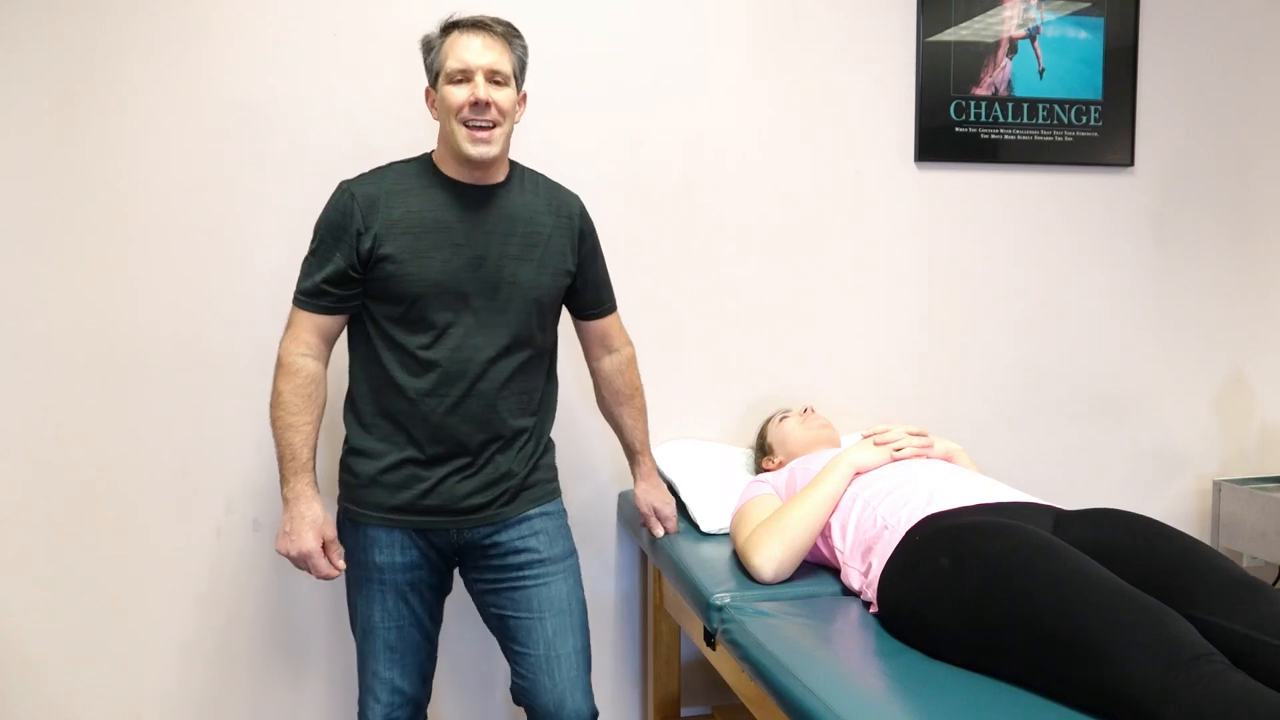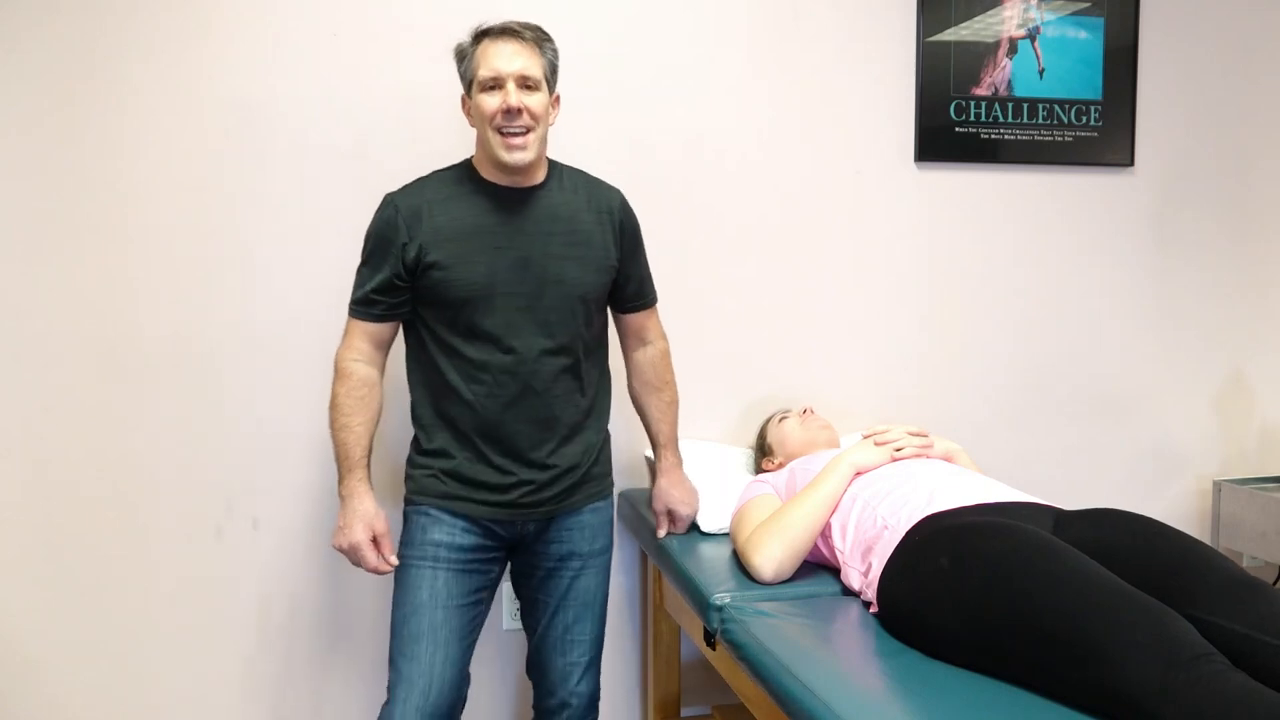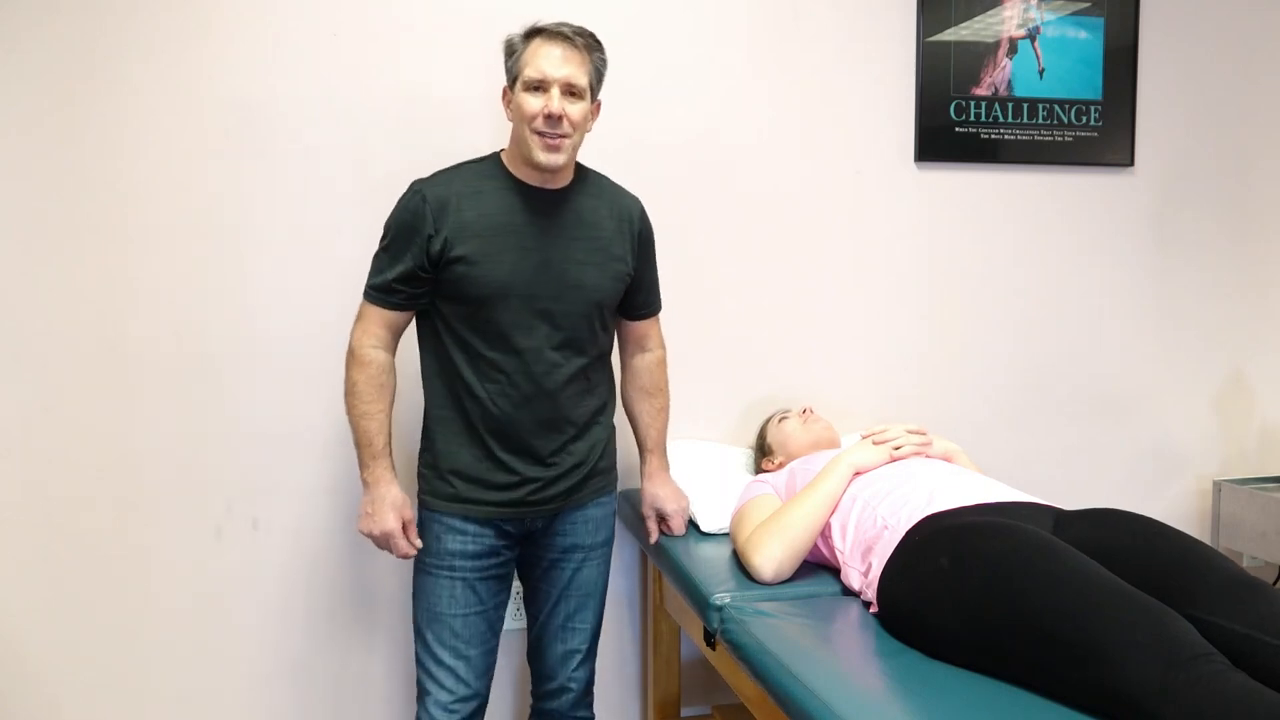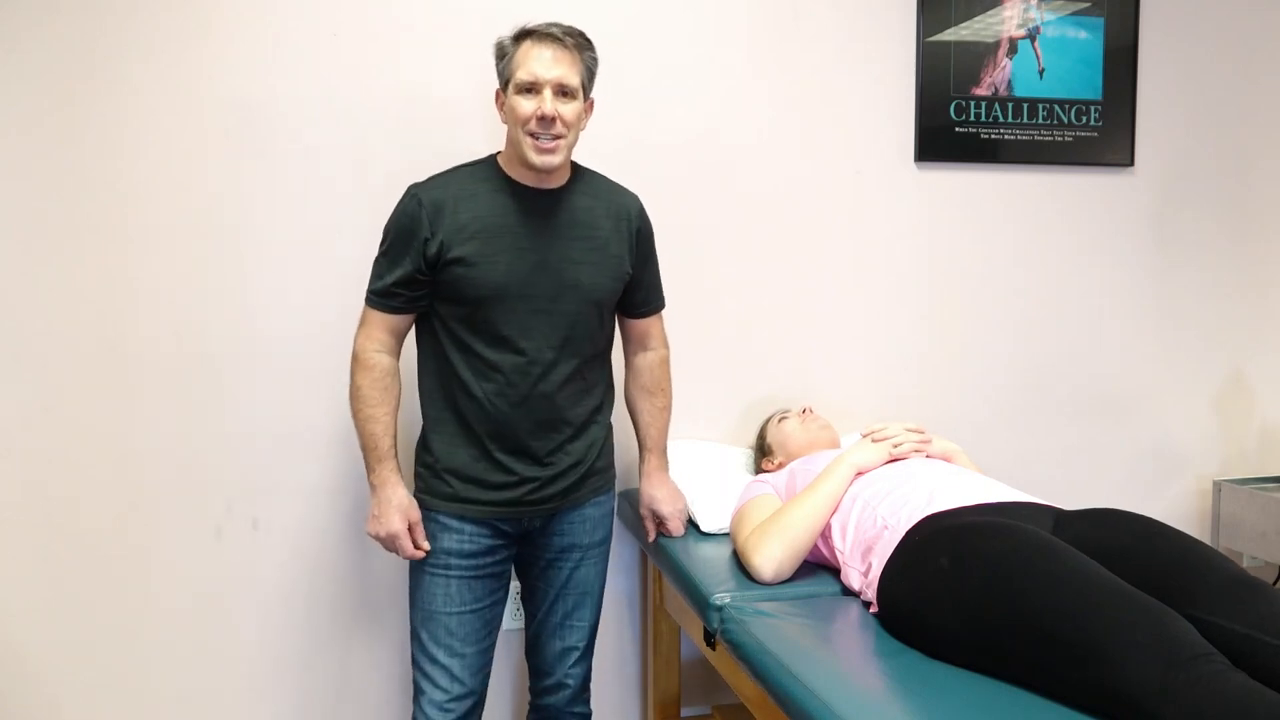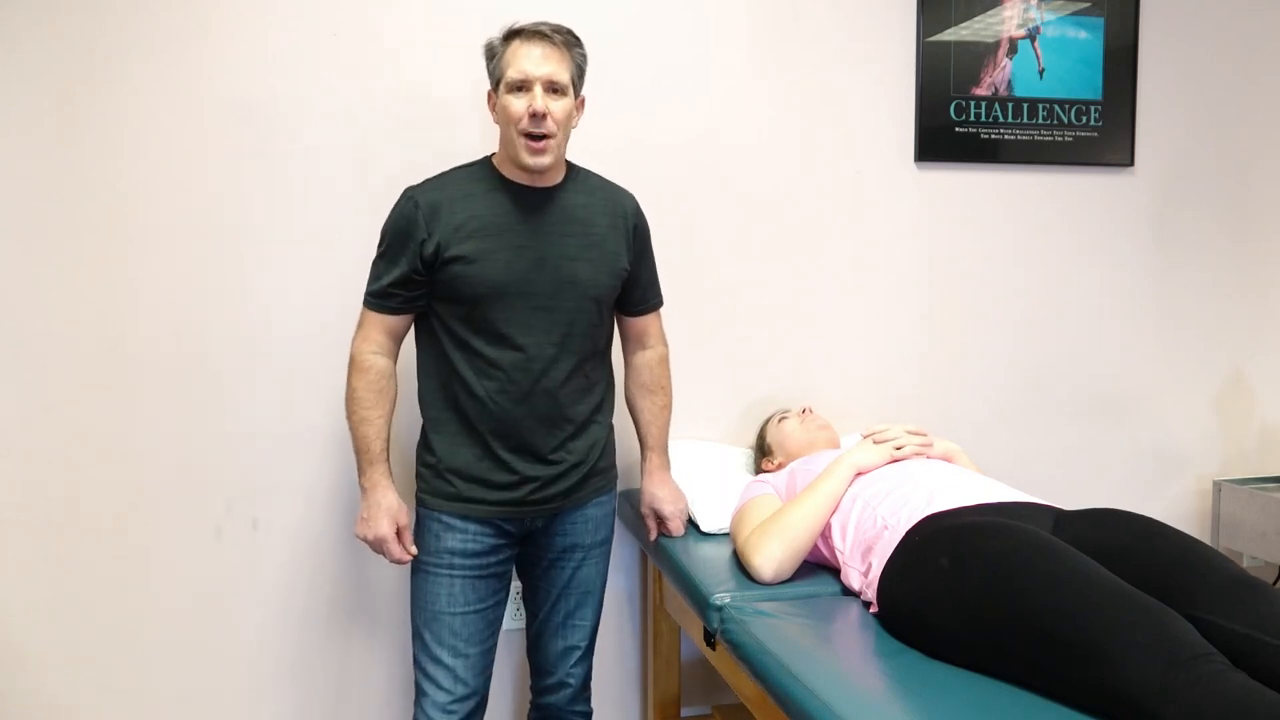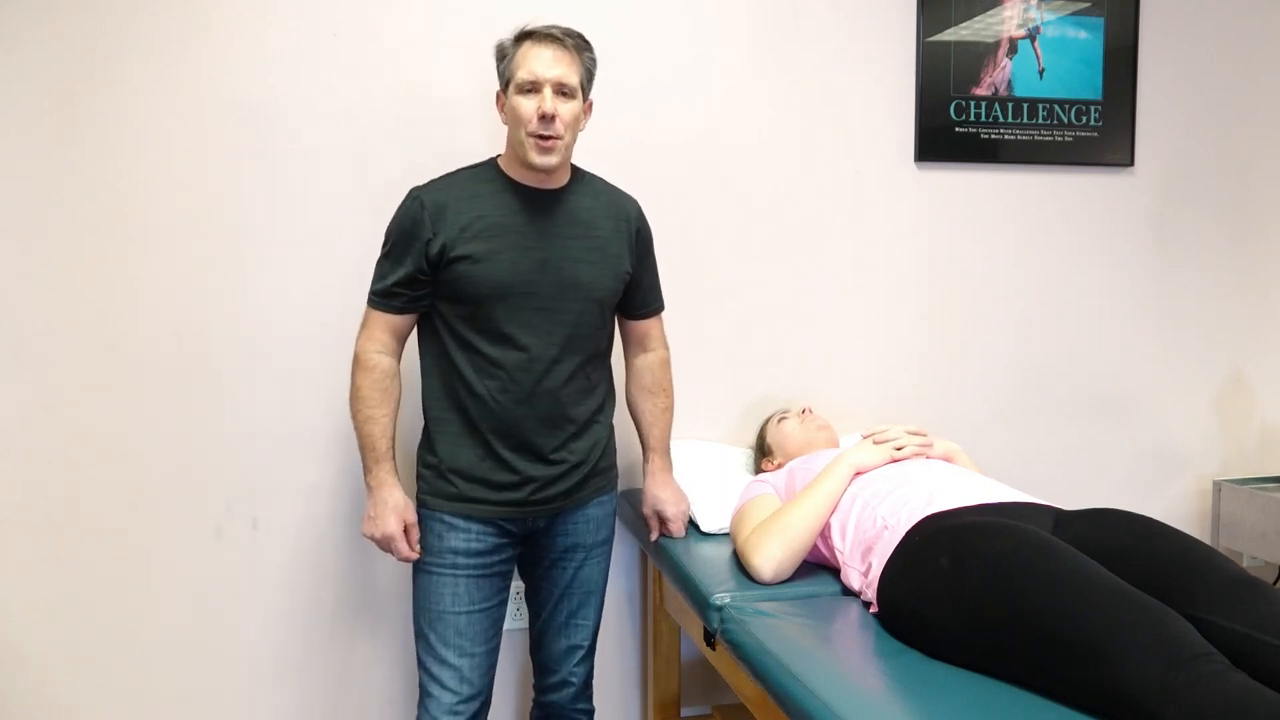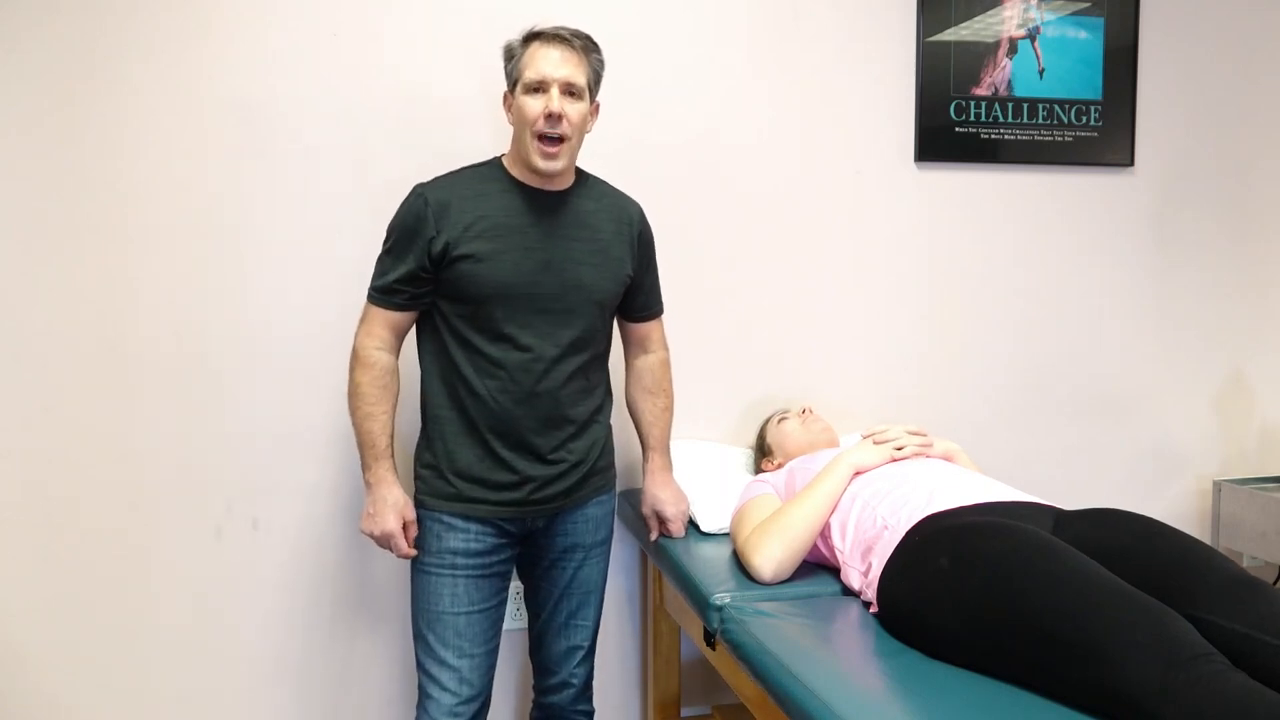
dt=0.4s
person 1, frame 1
left shoulder: (561, 214)
right shoulder: (364, 206)
left elbow: (608, 349)
right elbow: (304, 353)
left wrist: (644, 469)
right wrist: (299, 495)
left hip: (522, 509)
right hip: (388, 514)
person 1, frame 2
left shoulder: (604, 209)
right shoulder: (411, 214)
left elbow: (643, 342)
right elbow: (361, 357)
left wrist: (669, 464)
right wrist: (355, 491)
left hip: (576, 505)
right hip: (450, 505)
person 1, frame 3
left shoulder: (623, 217)
right shoulder: (436, 204)
left elbow: (642, 350)
right elbow: (372, 345)
left wrist: (655, 469)
right wrist: (378, 479)
left hip: (582, 502)
right hip: (462, 505)
person 1, frame 4
left shoulder: (621, 214)
right shoulder: (432, 207)
left elbow: (645, 348)
right elbow: (377, 350)
left wrist: (654, 469)
right wrist: (386, 482)
left hip: (580, 502)
right hip: (460, 505)
person 1, frame 5
left shoulder: (617, 213)
right shoulder: (429, 210)
left elbow: (644, 346)
right elbow: (374, 351)
left wrist: (656, 469)
right wrist: (375, 485)
left hip: (582, 501)
right hip: (461, 507)
person 1, frame 6
left shoulder: (620, 216)
right shoulder: (435, 209)
left elbow: (646, 349)
right elbow: (378, 350)
left wrist: (658, 469)
right wrist: (381, 483)
left hip: (582, 502)
right hip: (462, 508)
person 1, frame 7
left shoulder: (623, 220)
right shoulder: (438, 207)
left elbow: (646, 351)
right elbow: (376, 346)
left wrist: (658, 470)
right wrist: (379, 480)
left hip: (581, 503)
right hip: (461, 507)
person 2, frame 1
left shoulder: (891, 454)
right shoulder: (773, 482)
right elbow: (767, 560)
left wrist: (949, 451)
right wrist: (848, 460)
right knee: (1174, 665)
person 2, frame 2
left shoulder: (896, 452)
right shoulder: (772, 483)
right elbow: (768, 560)
left wrist: (949, 452)
right wrist: (847, 461)
right knee: (1178, 666)
person 2, frame 3
left shoulder: (890, 451)
right shoulder: (772, 484)
right elbow: (767, 561)
left wrist: (947, 451)
right wrist: (848, 462)
right knee: (1174, 665)
person 2, frame 4
left shoulder: (895, 451)
right shoulder: (772, 483)
right elbow: (767, 560)
left wrist: (945, 451)
right wrist: (849, 461)
right knee: (1178, 666)
person 2, frame 5
left shoulder: (889, 452)
right shoulder: (772, 484)
right elbow: (767, 561)
left wrist: (947, 451)
right wrist: (849, 462)
right knee: (1175, 665)
person 2, frame 6
left shoulder: (894, 452)
right shoulder: (772, 483)
right elbow: (767, 561)
left wrist: (948, 452)
right wrist: (849, 461)
right knee: (1177, 666)
person 2, frame 7
left shoulder: (890, 451)
right shoulder: (773, 483)
right elbow: (767, 560)
left wrist: (949, 451)
right wrist: (848, 462)
right knee: (1173, 664)
